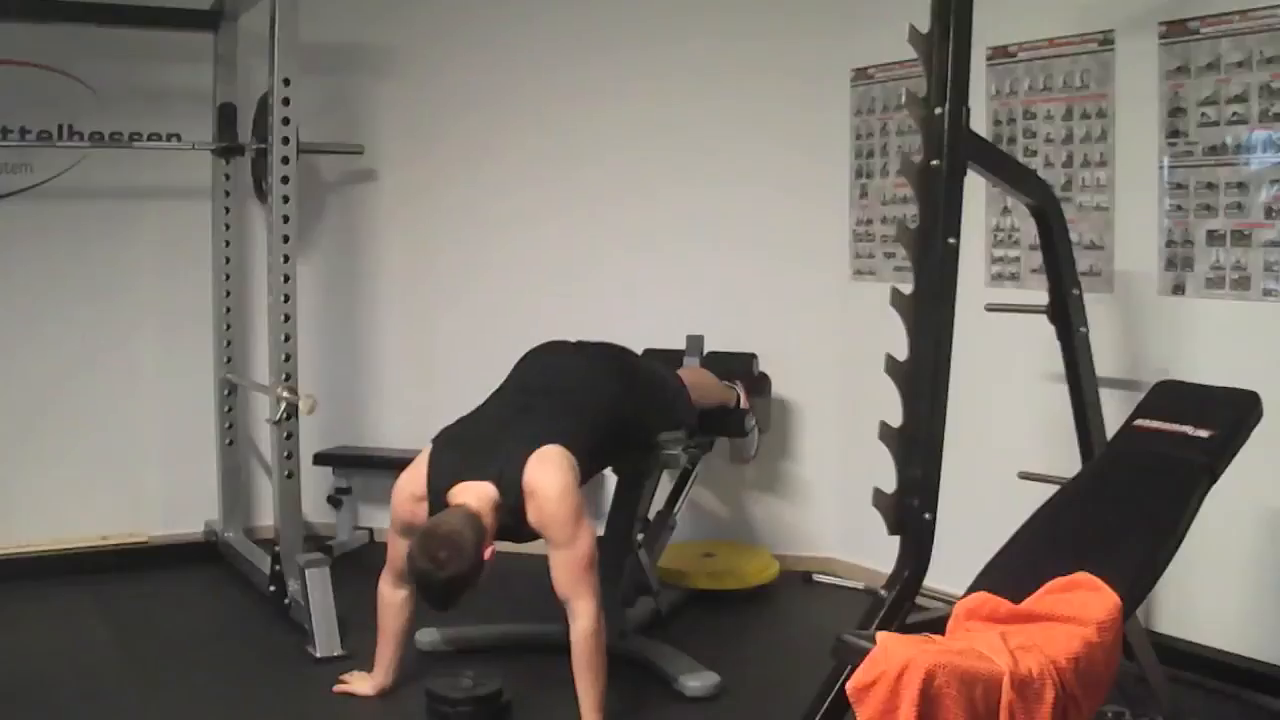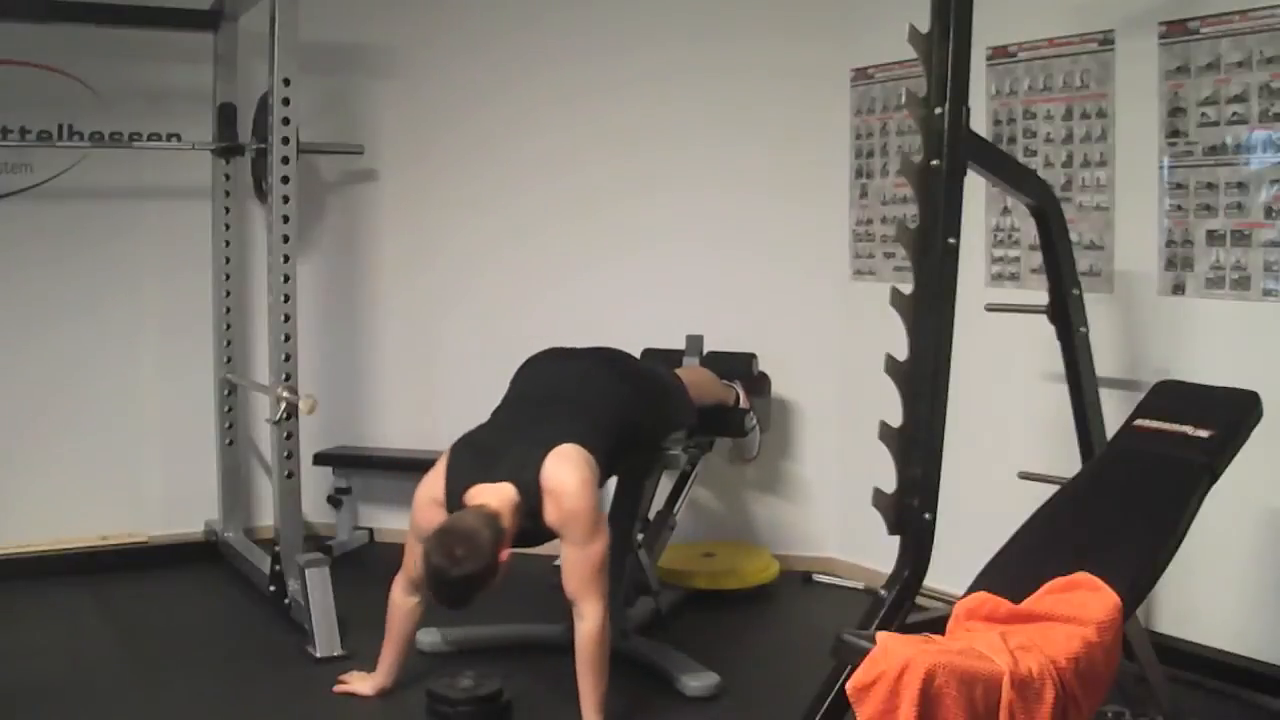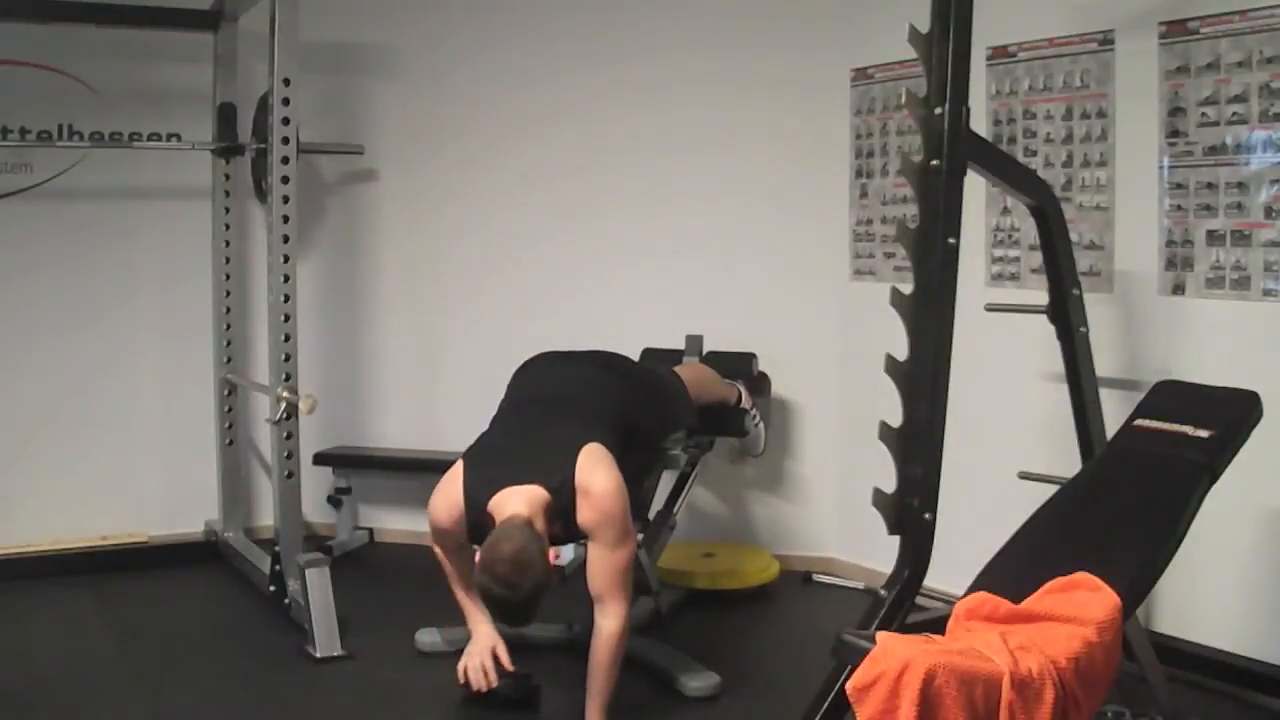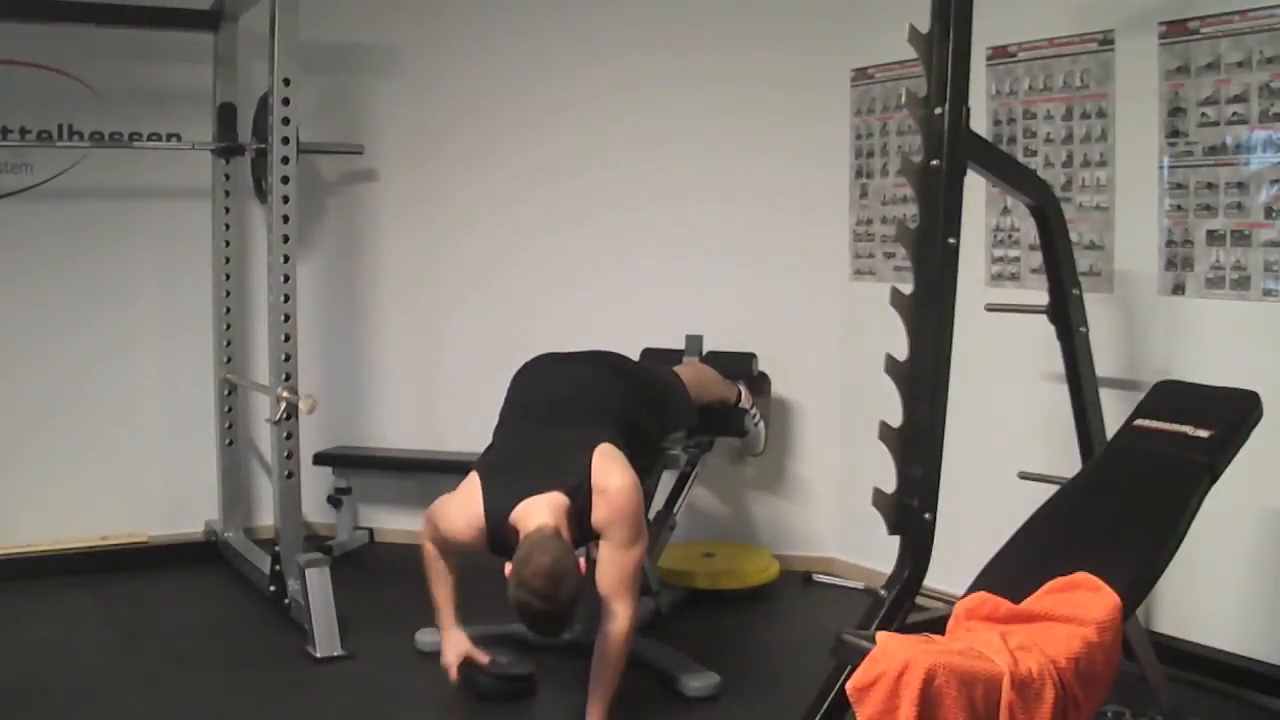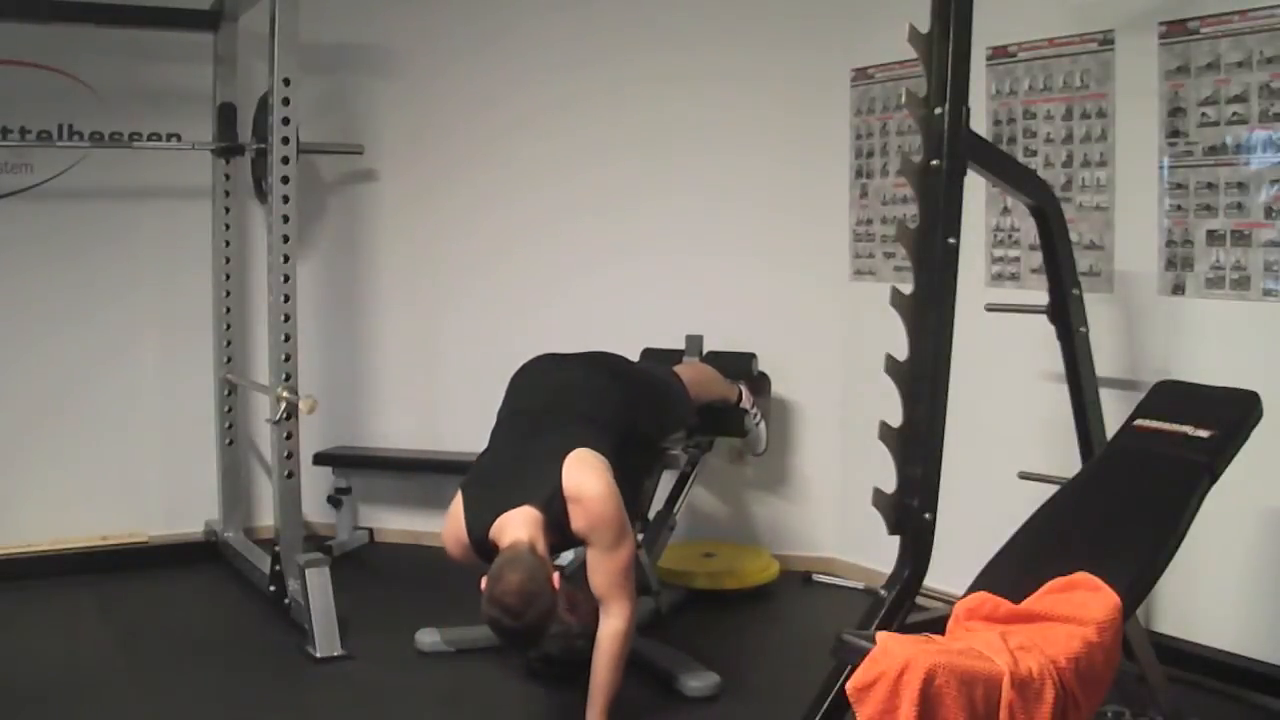
dt=0.7s
person 1, frame 1
left shoulder: (545, 490)
right shoulder: (414, 491)
left elbow: (583, 611)
right elbow: (395, 582)
right wrist: (380, 676)
left hip: (612, 380)
right hip: (542, 367)
left knee: (679, 393)
left ankle: (735, 397)
person 1, frame 2
left shoulder: (566, 490)
right shoulder: (435, 498)
left elbow: (590, 613)
right elbow: (409, 586)
right wrist: (382, 676)
left hip: (619, 383)
right hip: (543, 373)
left knee: (679, 389)
left ankle: (735, 398)
person 1, frame 3
left shoulder: (597, 492)
right shoulder: (450, 503)
left elbow: (611, 613)
right elbow: (447, 547)
right wrist: (481, 628)
left hip: (618, 385)
right hip: (538, 376)
left knee: (679, 385)
left ankle: (738, 397)
person 1, frame 4
left shoulder: (613, 490)
right shoulder: (466, 517)
left elbow: (618, 614)
right elbow: (432, 537)
right wrist: (451, 629)
left hip: (620, 384)
right hip: (538, 379)
left knee: (679, 385)
left ankle: (737, 397)
person 1, frame 5
left shoulder: (588, 496)
right shoulder: (460, 533)
left elbow: (617, 613)
right wrist: (552, 591)
left hip: (614, 386)
right hip: (536, 380)
left knee: (678, 384)
left ankle: (738, 397)
